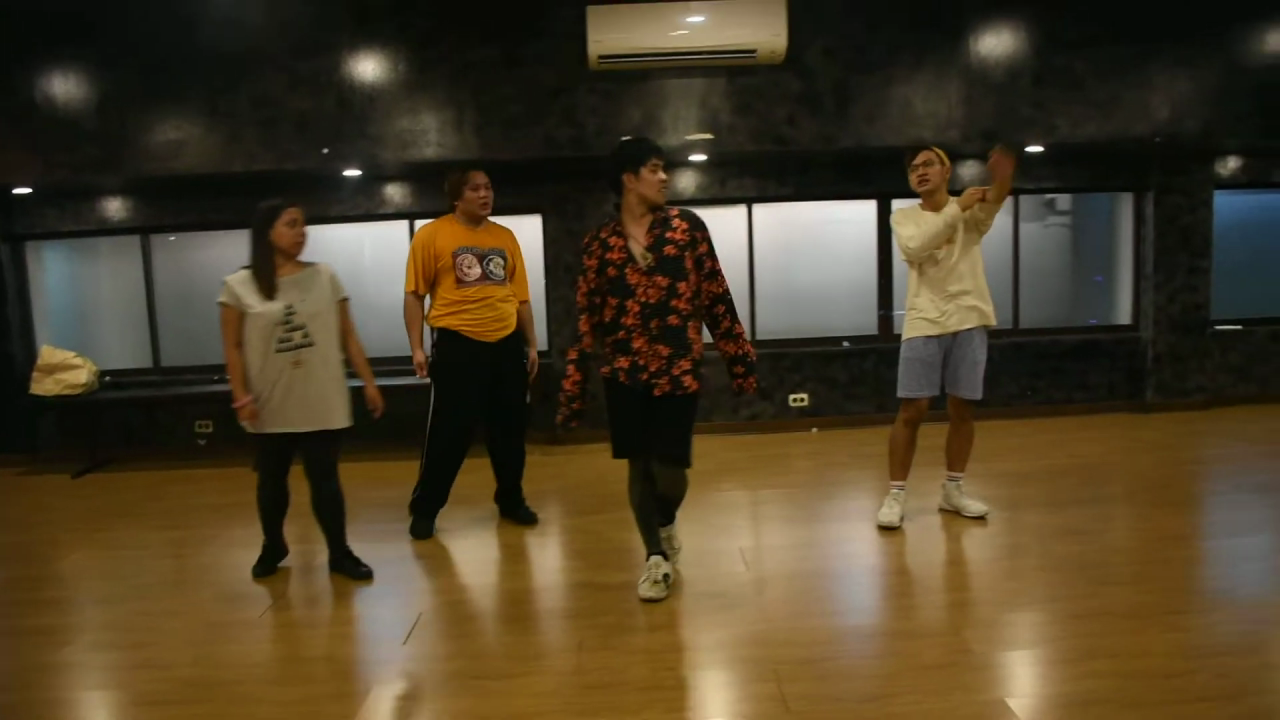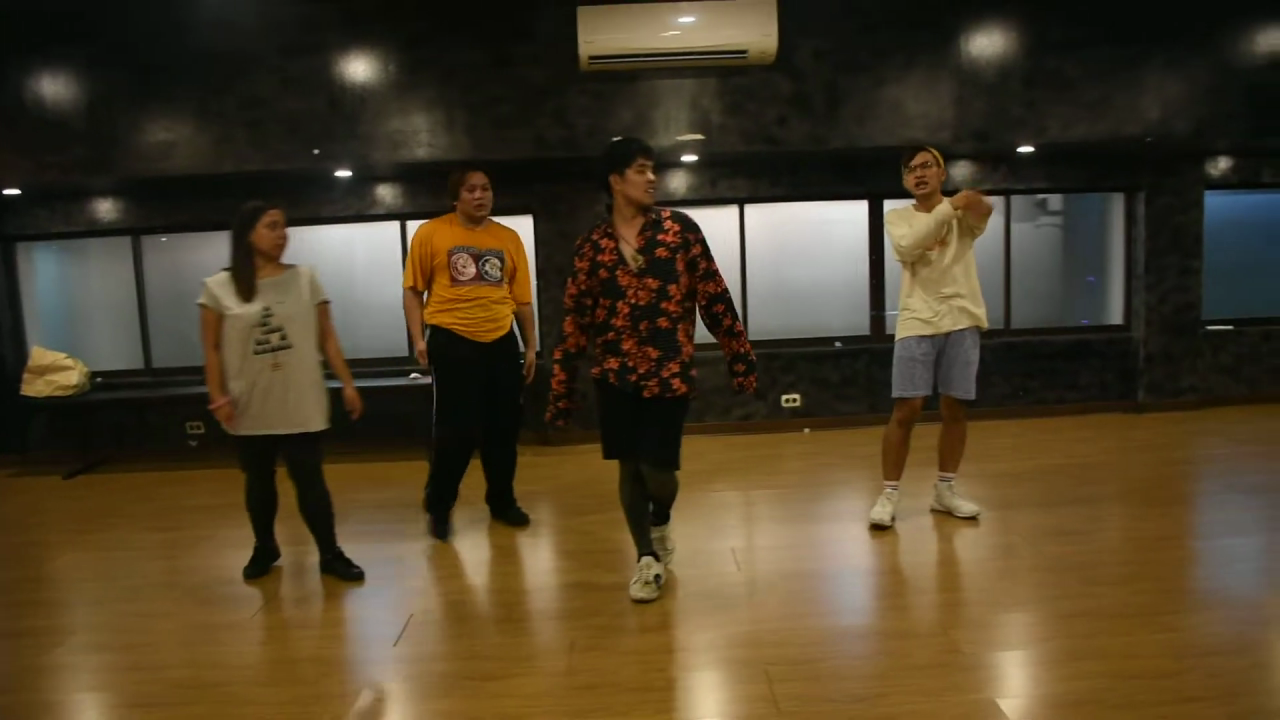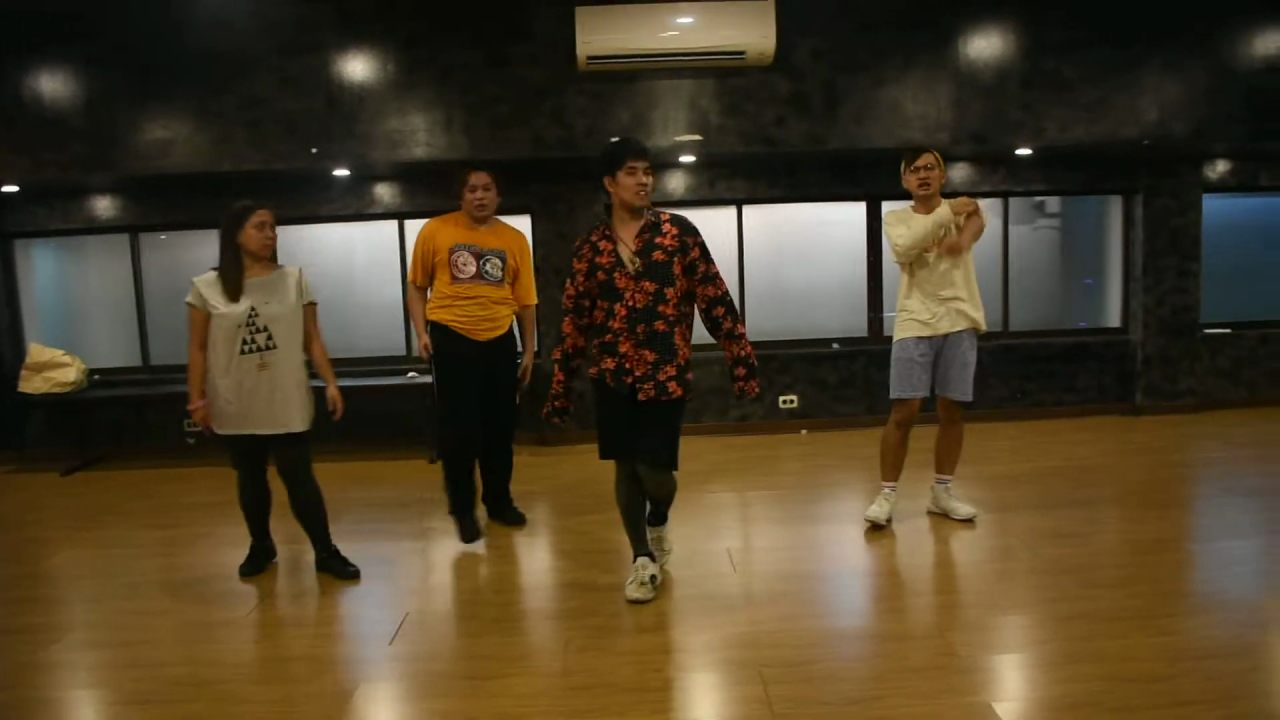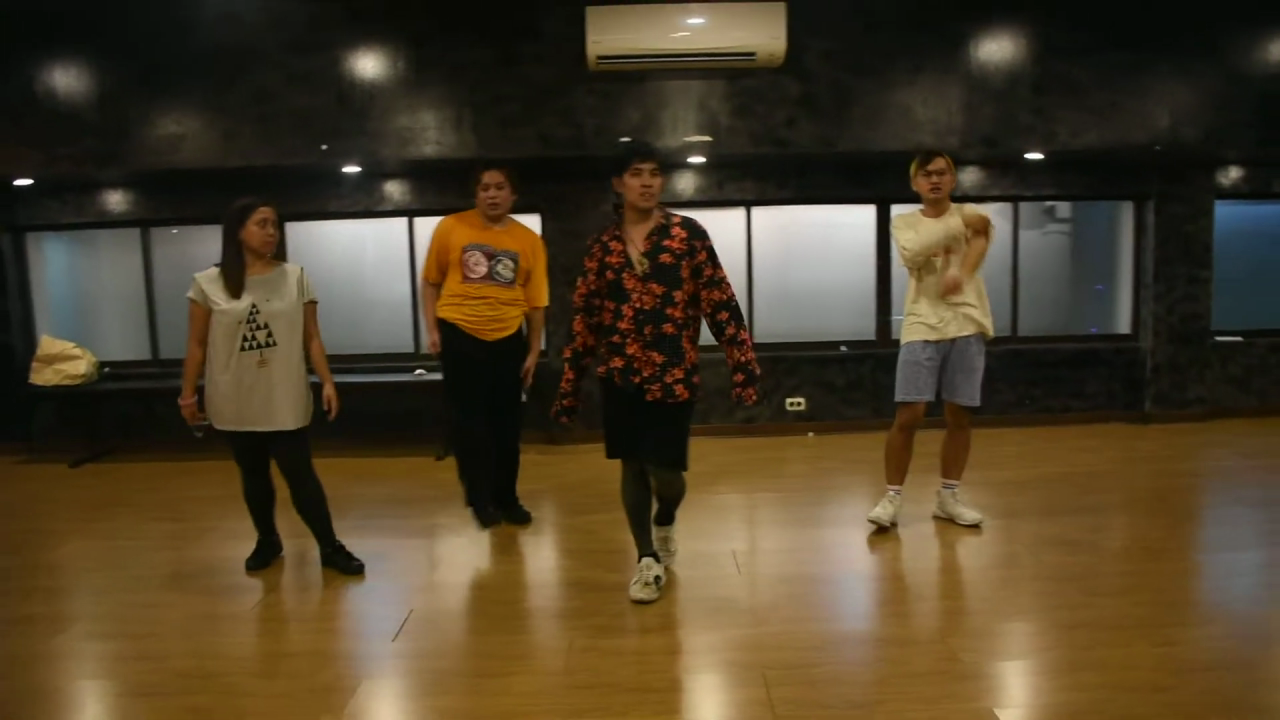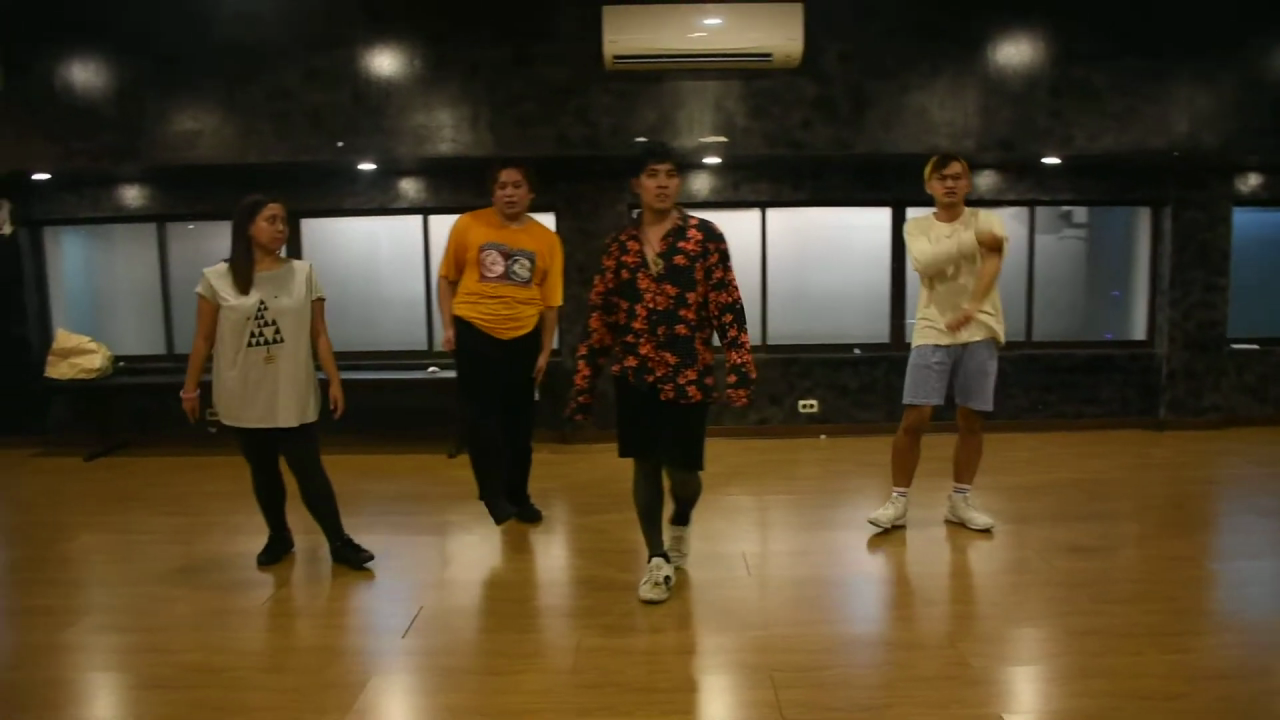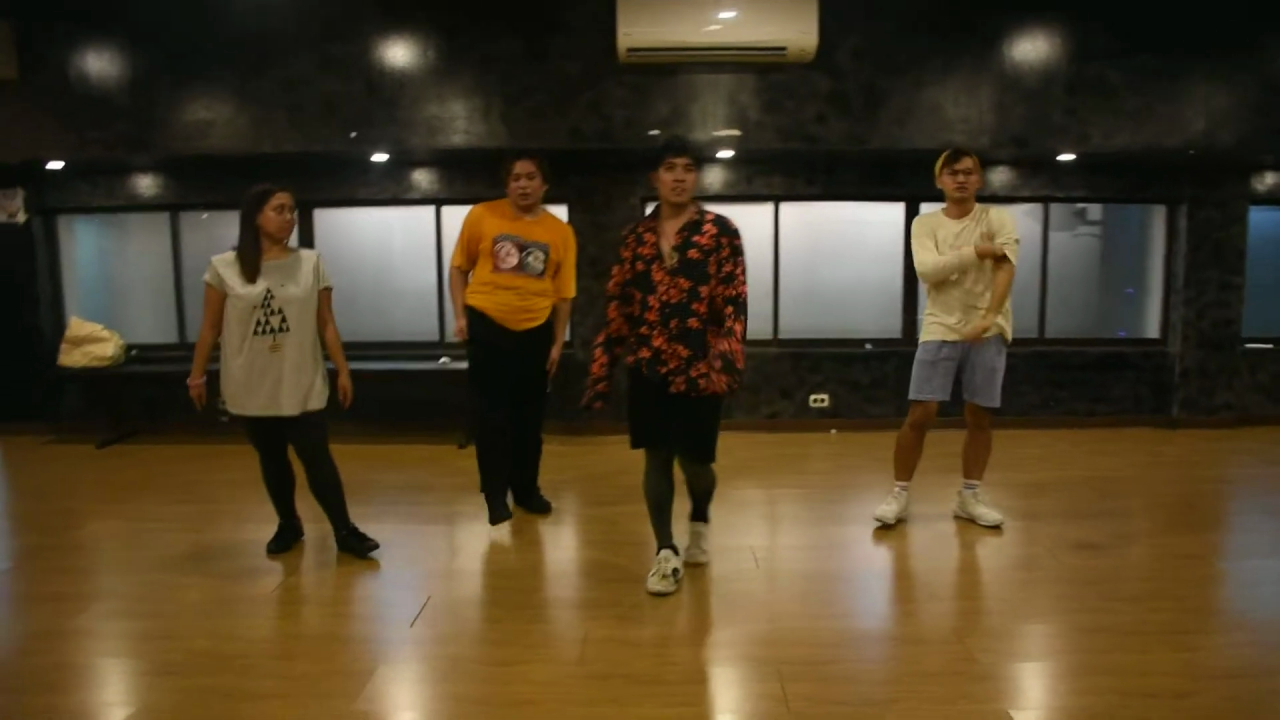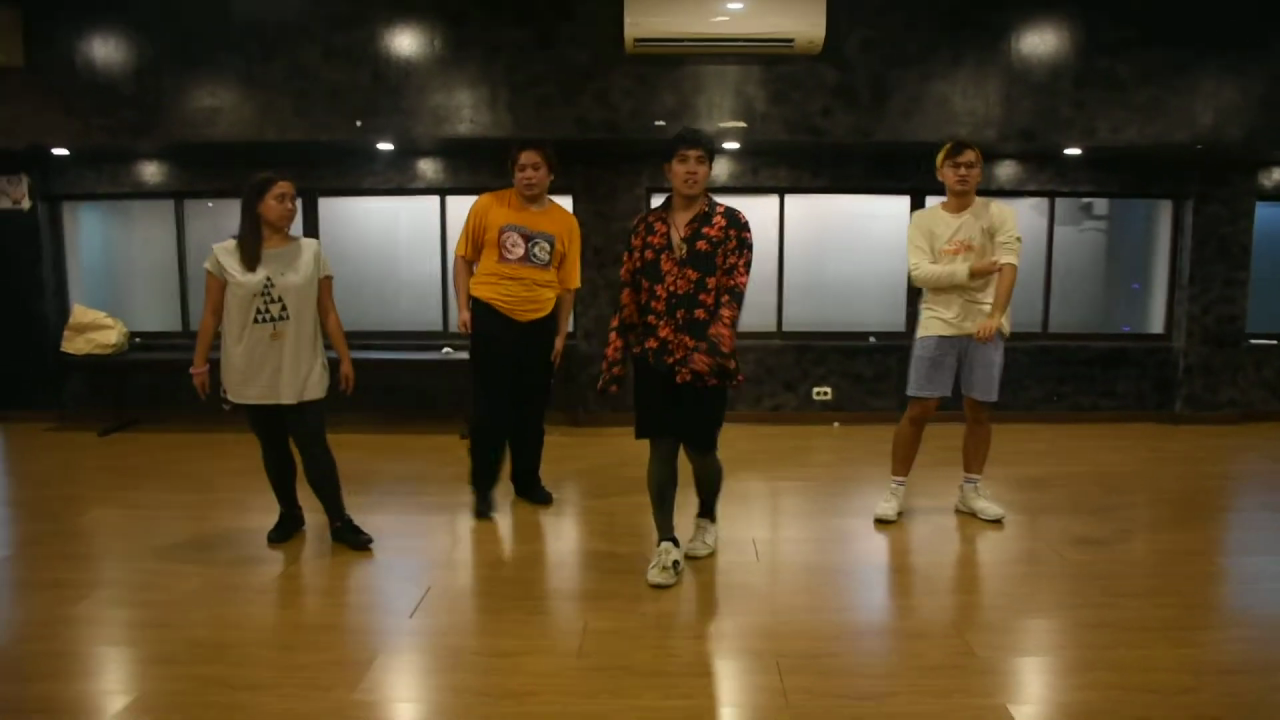
dt=0.1s
person 1, frame 1
left shoulder: (687, 227)
right shoulder: (599, 243)
left elbow: (715, 296)
right elbow: (587, 316)
left wrist: (739, 356)
right wrist: (573, 386)
left hip: (678, 370)
right hip: (625, 373)
left knee: (669, 467)
right knee: (639, 465)
left ankle: (666, 521)
right ankle: (655, 558)
person 1, frame 2
left shoulder: (681, 228)
right shoulder: (591, 245)
left elbow: (713, 296)
right elbow: (575, 318)
left wrist: (740, 354)
right wrist: (561, 386)
left hip: (669, 372)
right hip: (614, 374)
left knee: (658, 469)
right knee: (630, 467)
left ankle: (660, 522)
right ankle: (647, 558)
person 1, frame 3
left shoulder: (679, 231)
right shoulder: (590, 246)
left elbow: (714, 298)
right elbow: (574, 317)
left wrist: (741, 358)
right wrist: (559, 384)
left hip: (665, 373)
right hip: (611, 375)
left knee: (656, 469)
right knee: (626, 466)
left ankle: (658, 522)
right ankle: (643, 559)
person 1, frame 4
left shoulder: (689, 234)
right shoulder: (602, 245)
left elbow: (719, 302)
right elbow: (584, 316)
left wrist: (743, 364)
right wrist: (569, 383)
left hip: (672, 375)
right hip: (619, 375)
left knee: (664, 469)
right knee: (632, 466)
left ankle: (665, 522)
right ankle: (647, 559)
person 1, frame 5
left shoulder: (705, 237)
right shoulder: (619, 245)
left elbow: (727, 308)
right elbow: (601, 316)
left wrist: (740, 369)
right wrist: (584, 382)
left hip: (688, 375)
right hip: (634, 375)
left knee: (682, 468)
right knee: (645, 465)
left ankle: (680, 523)
right ankle: (658, 559)
person 1, frame 6
left shoulder: (720, 231)
right shoulder: (637, 236)
left elbow: (732, 301)
right elbow: (618, 306)
left wrist: (727, 359)
right wrist: (600, 371)
left hip: (699, 368)
right hip: (647, 366)
left knee: (695, 461)
right knee: (656, 457)
left ankle: (700, 520)
right ankle: (666, 552)
person 1, frame 7
left shoulder: (731, 223)
right shoulder: (646, 225)
left elbow: (733, 292)
right elbow: (629, 294)
left wrist: (715, 345)
right wrist: (615, 355)
left hip: (706, 358)
right hip: (654, 357)
left knee: (700, 449)
right knee: (661, 447)
left ankle: (707, 519)
right ankle: (666, 544)
person 2, frame 1
left shoulder: (972, 211)
right shoulder: (902, 217)
left elbow: (994, 200)
right elbow: (916, 248)
left wrist: (1000, 181)
right wrist: (956, 207)
left hip: (969, 321)
right hip: (924, 324)
left knee: (962, 409)
right knee: (910, 411)
left ankle: (953, 490)
right ankle: (896, 495)
person 2, frame 2
left shoulder: (962, 214)
right shoulder: (896, 217)
left elbow: (982, 209)
right elbow: (908, 246)
left wrist: (974, 203)
right wrist: (948, 207)
left hip: (961, 323)
right hip: (917, 324)
left knee: (955, 410)
right knee: (905, 411)
left ankle: (945, 490)
right ankle: (889, 494)
person 2, frame 3
left shoulder: (960, 210)
right shoulder: (894, 219)
left elbow: (974, 224)
right elbow: (904, 248)
left wrist: (960, 240)
right wrist: (948, 212)
left hip: (959, 323)
right hip: (914, 326)
left knee: (951, 411)
right knee: (903, 413)
left ankle: (942, 491)
right ankle: (887, 494)
person 2, frame 4
left shoulder: (970, 216)
right shoulder: (903, 222)
left elbow: (980, 240)
right elbow: (913, 252)
left wrist: (962, 275)
right wrist: (959, 224)
left hip: (967, 328)
right hip: (921, 329)
left knee: (959, 416)
right knee: (908, 416)
left ankle: (948, 496)
right ankle: (892, 497)
person 2, frame 5
left shoulder: (986, 221)
right shoulder: (916, 227)
left elbow: (992, 261)
right elbow: (926, 262)
left wrist: (972, 307)
right wrist: (973, 240)
left hip: (979, 333)
right hip: (932, 334)
left knee: (971, 421)
right knee: (914, 419)
left ankle: (960, 501)
right ankle: (898, 500)
person 2, frame 6
left shoulder: (996, 219)
right shoulder: (924, 224)
left elbow: (1005, 267)
right elbow: (927, 269)
left wrist: (989, 317)
right wrist: (975, 253)
left hip: (987, 332)
right hip: (940, 330)
left knee: (979, 417)
right knee: (920, 415)
left ankle: (970, 497)
right ankle: (900, 495)
person 2, frame 7
left shoulder: (997, 214)
right shoulder: (922, 220)
left elbow: (1007, 266)
right elbow: (919, 273)
left wrist: (997, 314)
right wrist: (969, 270)
left hip: (983, 327)
right hip: (937, 326)
left knee: (979, 412)
right knee: (917, 411)
left ankle: (971, 491)
right ankle: (896, 490)
person 3, frame 1
left shoulder: (324, 277)
right shoulder: (238, 287)
left elbow: (347, 336)
right elbow: (233, 348)
left wrist: (368, 381)
right wrist: (242, 396)
left hip: (321, 401)
right hip: (270, 405)
left knee: (324, 478)
right knee: (271, 479)
left ankle: (340, 553)
right ankle: (273, 545)
person 3, frame 2
left shoulder: (304, 279)
right shoulder: (218, 288)
left elbow: (327, 338)
right elbow: (212, 349)
left wrist: (347, 383)
right wrist: (218, 398)
left hip: (300, 403)
right hip: (250, 407)
left knee: (309, 479)
right knee: (258, 480)
left ankle: (330, 553)
right ankle: (265, 547)
person 3, frame 3
left shoulder: (293, 279)
right shoulder: (206, 288)
left elbow: (312, 339)
right elbow: (198, 349)
left wrist: (331, 384)
right wrist: (197, 397)
left hip: (287, 404)
right hip: (236, 407)
left knee: (299, 477)
right knee: (250, 479)
left ankle: (325, 552)
right ankle: (261, 546)
person 3, frame 4
left shoulder: (294, 277)
right shoulder: (208, 283)
left elbow: (311, 337)
right elbow: (197, 344)
left wrist: (328, 383)
right wrist: (188, 393)
left hip: (286, 400)
right hip: (236, 403)
left knee: (300, 473)
right knee: (253, 475)
left ankle: (330, 546)
right ankle: (267, 541)
person 3, frame 5
left shoulder: (303, 274)
right shoulder: (217, 279)
left elbow: (319, 334)
right elbow: (203, 339)
left wrist: (334, 381)
right wrist: (190, 387)
left hip: (294, 396)
right hip: (244, 398)
left knee: (308, 469)
right knee: (263, 470)
left ankle: (339, 542)
right ankle: (279, 536)
person 3, frame 6
left shoulder: (310, 263)
right shoulder: (224, 267)
left elbow: (326, 324)
right elbow: (211, 327)
left wrist: (343, 370)
right wrist: (197, 374)
left hip: (302, 384)
right hip: (251, 387)
left knee: (316, 457)
right knee: (271, 459)
left ankle: (344, 530)
right ankle: (288, 525)
person 3, frame 7
left shoulder: (311, 252)
right shoulder: (225, 255)
left elbow: (327, 311)
right elbow: (212, 315)
left wrist: (345, 358)
right wrist: (200, 364)
left hip: (302, 372)
right hip: (252, 375)
left knee: (313, 446)
right knee: (273, 447)
left ankle: (339, 521)
right ankle: (290, 513)
person 4, frame 1
left shoulder: (505, 237)
right shoulder: (431, 235)
left elbow: (520, 296)
right elbow: (414, 295)
left wrist: (531, 344)
right wrist: (418, 347)
left hip: (507, 343)
right hip: (457, 344)
left knee: (510, 427)
right knee: (450, 431)
left ankle: (511, 499)
right ankle: (424, 510)
person 4, frame 2
left shoulder: (509, 238)
right shoulder: (430, 233)
left elbow: (522, 298)
right elbow: (413, 290)
left wrist: (530, 346)
right wrist: (418, 338)
left hip: (501, 343)
right hip: (451, 342)
left knee: (503, 428)
right knee: (456, 429)
left ankle: (503, 501)
right ankle: (439, 507)
person 4, frame 3
left shoulder: (514, 239)
right shoulder: (435, 230)
left elbow: (525, 300)
right elbow: (417, 286)
left wrist: (528, 349)
right wrist: (422, 331)
left hip: (499, 342)
right hip: (451, 338)
left knee: (500, 426)
right knee: (459, 425)
left ankle: (499, 501)
right ankle: (464, 509)
person 4, frame 4
left shoulder: (529, 240)
right shoulder: (450, 228)
left elbow: (536, 302)
right elbow: (431, 282)
left wrist: (533, 351)
right wrist: (432, 328)
left hip: (507, 341)
right hip: (460, 337)
left knee: (506, 425)
right knee: (469, 421)
left ankle: (505, 499)
right ankle: (481, 500)
person 4, frame 5
left shoulder: (547, 239)
right shoulder: (468, 226)
left elbow: (550, 302)
right elbow: (447, 278)
left wrist: (545, 350)
right wrist: (448, 325)
left hip: (522, 340)
right hip: (475, 336)
left knee: (518, 423)
right knee: (483, 419)
left ankle: (517, 496)
right ankle: (495, 498)
person 4, frame 6
left shoulder: (561, 231)
right shoulder: (481, 216)
left elbow: (563, 294)
right elbow: (459, 268)
left wrist: (558, 342)
right wrist: (461, 315)
left hip: (535, 332)
right hip: (487, 326)
left knee: (529, 416)
right knee: (491, 412)
left ankle: (526, 489)
right ankle: (496, 493)
person 4, frame 7
left shoulder: (566, 222)
right shoulder: (487, 206)
left elbow: (566, 284)
right elbow: (464, 259)
left wrist: (561, 333)
right wrist: (463, 308)
left hip: (539, 324)
right hip: (490, 317)
left knee: (531, 407)
right knee: (490, 404)
left ankle: (527, 481)
right ankle: (483, 486)
